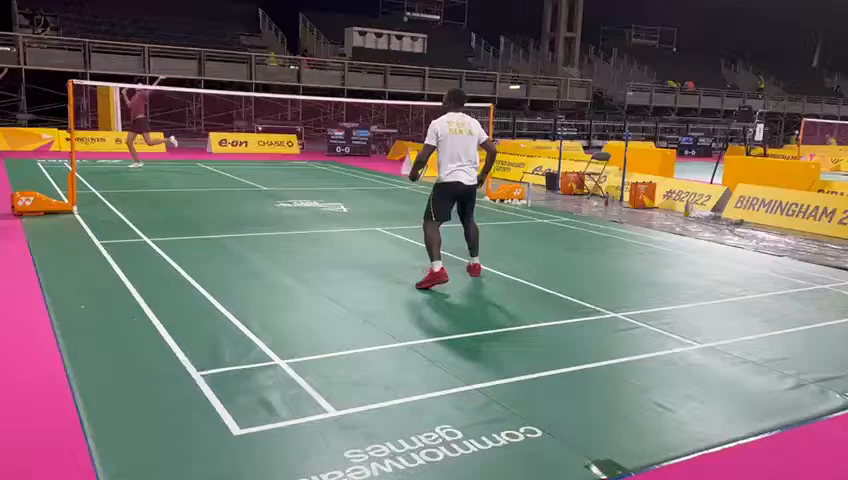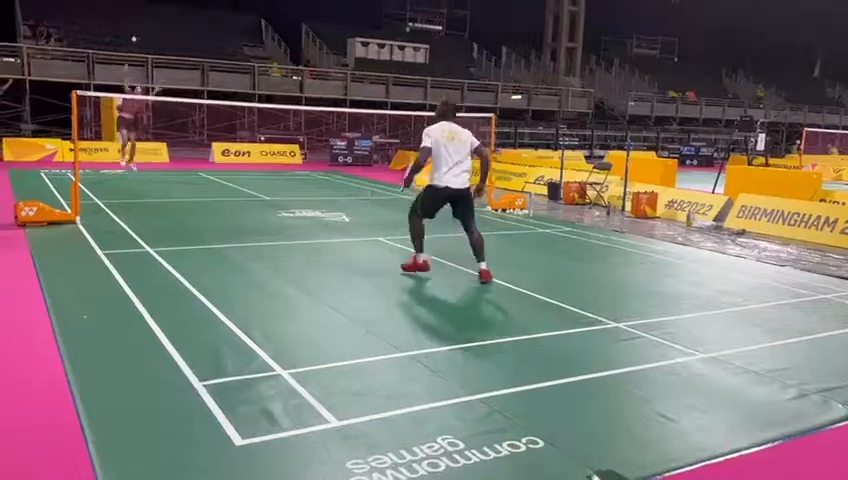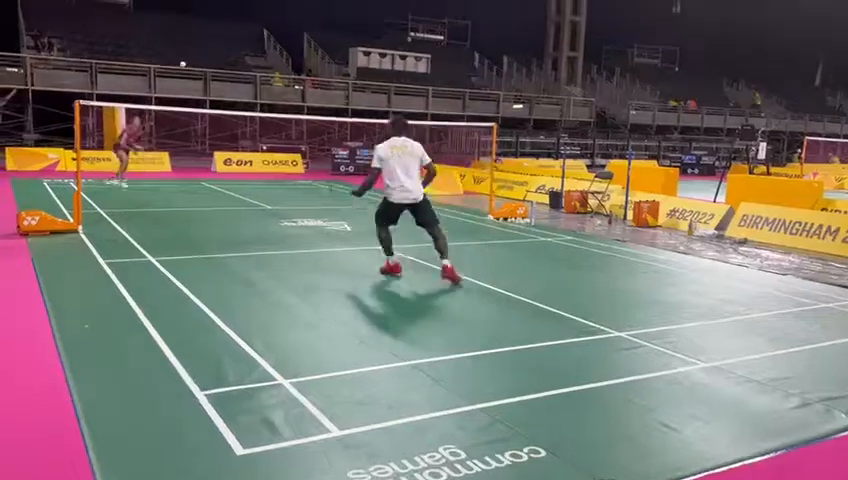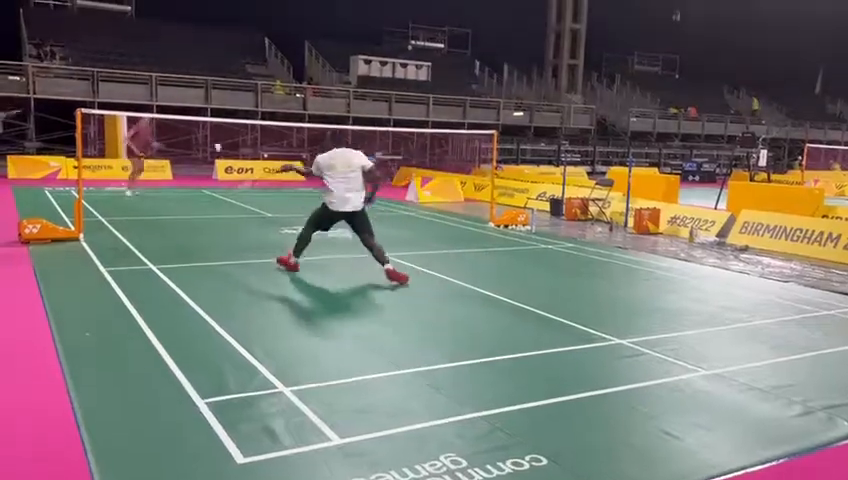
dt=0.3s
person 1, frame 1
left shoulder: (438, 124)
right shoulder: (474, 124)
left elbow: (424, 156)
right elbow: (492, 150)
left wrist: (413, 172)
right wrist: (483, 174)
left hip: (448, 182)
right hip: (470, 182)
left knee: (431, 224)
right knee: (468, 221)
left ankle: (437, 269)
right ankle: (474, 263)
person 1, frame 2
left shoulder: (432, 131)
right shoulder: (465, 133)
left elbow: (421, 159)
right elbow: (485, 156)
left wrist: (409, 177)
right wrist: (481, 183)
left hip: (440, 185)
right hip: (463, 187)
left knee: (415, 216)
right knee: (470, 227)
left ankle: (419, 260)
right ankle: (483, 268)
person 1, frame 3
left shoulder: (381, 148)
right shoulder: (417, 147)
left elbow: (372, 177)
right elbow: (432, 172)
left wrist: (360, 191)
left hip: (394, 197)
right hip: (417, 196)
left knee: (381, 224)
right knee: (435, 229)
left ankle: (391, 263)
right ankle: (446, 265)
person 1, frame 4
left shoulder: (322, 159)
right shoulder: (358, 155)
left elbow: (309, 173)
right elbow: (376, 175)
left wrist: (293, 167)
right wrist: (371, 194)
left hip: (333, 206)
right hip: (356, 207)
left knee: (309, 227)
right knee: (370, 240)
left ankle: (293, 260)
right ankle: (389, 269)
